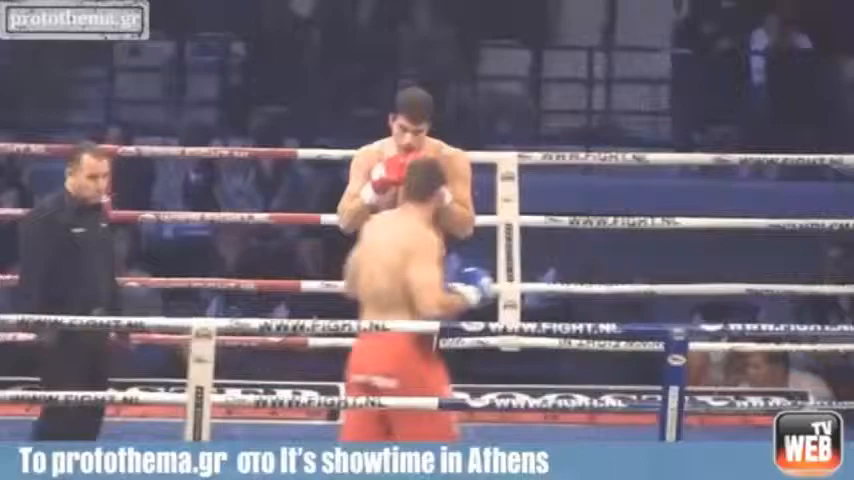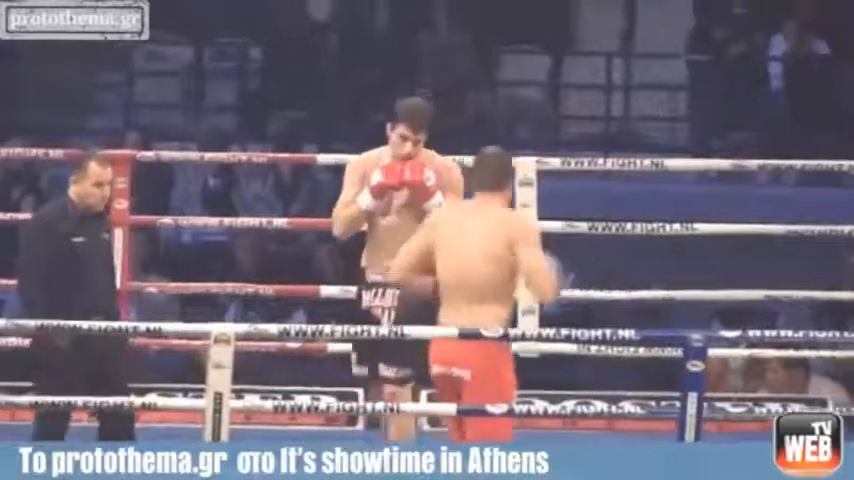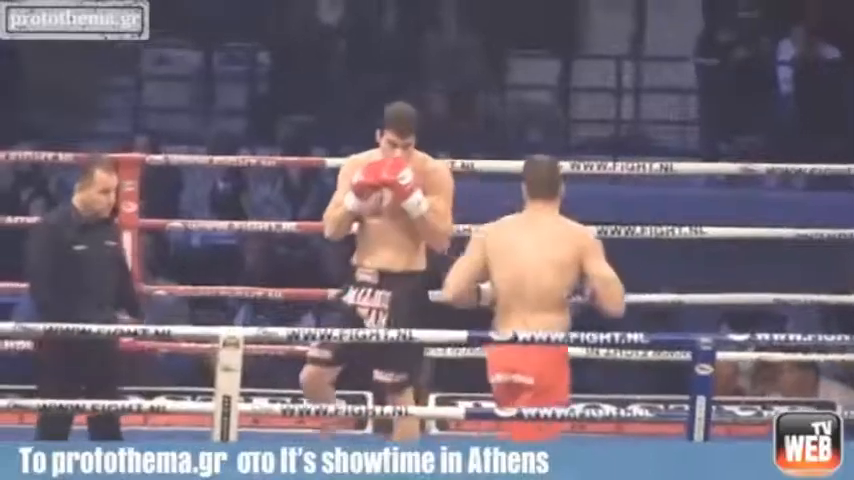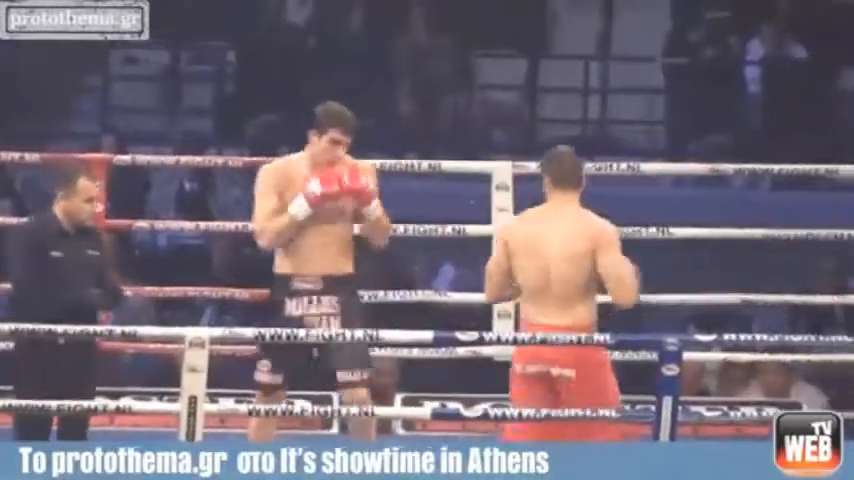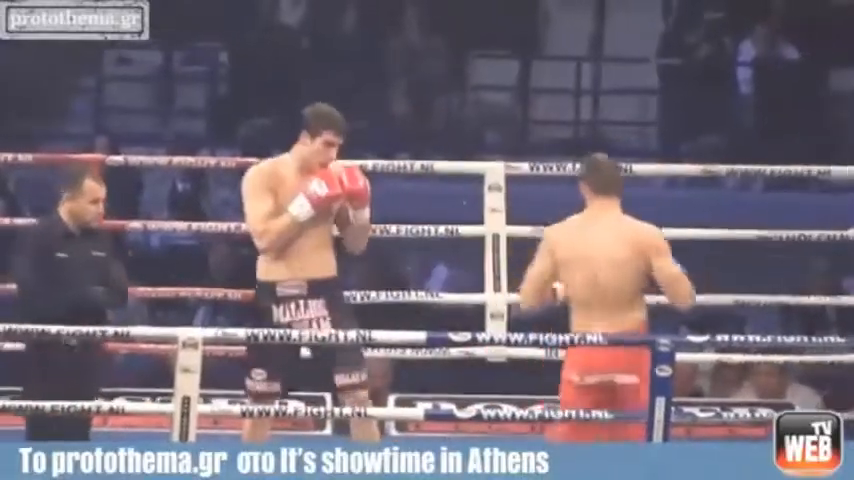
dt=0.3s
person 1, frame 1
left shoulder: (451, 160)
right shoulder: (367, 158)
left elbow: (465, 228)
right elbow: (346, 221)
left wrist: (439, 194)
right wrist: (373, 190)
person 1, frame 2
left shoulder: (444, 171)
right shoulder: (363, 165)
right elbow: (340, 228)
left wrist: (431, 197)
right wrist: (371, 195)
right hip: (374, 280)
left knee: (395, 391)
right knee: (371, 386)
person 1, frame 3
left shoulder: (434, 172)
right shoulder: (356, 166)
left elbow: (441, 240)
right elbow: (331, 230)
left wrist: (411, 196)
right wrist: (357, 196)
left hip: (404, 286)
right hip: (360, 280)
left knee: (398, 394)
right knee: (313, 378)
person 1, frame 4
left shoulder: (360, 173)
right shoulder: (276, 173)
left elbow: (380, 238)
right elbow: (265, 237)
left wrist: (369, 203)
right wrist: (305, 203)
left hip: (338, 290)
right hip: (290, 289)
left knee: (357, 396)
right knee: (267, 396)
person 1, frame 5
left shoulder: (340, 177)
right shoulder: (262, 175)
left elbow: (356, 245)
right elbow: (263, 239)
left wrist: (360, 206)
right wrist: (308, 202)
left hip: (325, 293)
right hip: (276, 296)
left knee: (357, 399)
right knee: (261, 403)
person 2, frame 1
left shoulder: (374, 225)
right shoulder: (422, 237)
left elbow: (353, 285)
right elbow: (432, 307)
right wrist: (471, 295)
left hip: (365, 351)
right hip: (407, 353)
person 2, frame 2
left shoulder: (441, 219)
right shoulder: (516, 226)
left elbow: (398, 273)
right elbow: (546, 292)
right wrist: (549, 276)
left hip: (443, 344)
right hip: (486, 349)
left knee: (464, 441)
person 2, frame 3
left shoulder: (491, 233)
right shoulder: (580, 237)
left elbow: (452, 293)
right elbow: (615, 306)
right wrist: (595, 290)
left hip: (502, 355)
right hip: (546, 357)
person 2, frame 4
left shoulder: (514, 227)
right shoulder: (598, 229)
left elbow: (492, 293)
right elbow: (626, 296)
right wrist: (629, 273)
left hip: (530, 346)
right hip: (579, 347)
left knee: (525, 444)
right knee: (604, 440)
person 2, frame 5
left shoulder: (557, 236)
right shoulder: (646, 236)
left elbow: (528, 301)
right elbow: (685, 299)
left hip: (585, 354)
right hip: (632, 353)
left knee: (567, 444)
person 3, frame 1
left shoulder: (98, 213)
right shoulder: (46, 216)
right elbow: (31, 277)
left wrist: (116, 313)
left hip: (96, 326)
right hip: (63, 330)
left knee: (92, 406)
right knee: (61, 408)
person 3, frame 2
left shoulder: (100, 221)
right shoulder: (46, 223)
right elbow: (30, 284)
left wrist: (113, 320)
right wrist: (49, 330)
left hip: (101, 332)
right hip: (63, 338)
left knee: (119, 411)
right knee: (54, 415)
person 3, frame 3
left shoulder: (108, 228)
right shoulder: (51, 229)
left elbow: (122, 278)
right elbow: (43, 291)
left wrist: (133, 306)
right wrist: (89, 317)
left hip: (103, 339)
right hip: (63, 342)
left knee: (107, 421)
right knee: (55, 422)
person 3, frame 4
left shoulder: (92, 238)
right shoulder: (30, 235)
left elbow: (108, 289)
right elbow: (27, 296)
left wrist: (109, 294)
right wrist: (80, 299)
left hip: (81, 347)
right hip: (39, 348)
left knee: (76, 428)
right knee: (32, 428)
person 3, frame 5
left shoulder: (101, 238)
right shoulder: (37, 237)
left elbow: (119, 293)
right elbow: (33, 296)
left wrist: (112, 289)
right wrist: (85, 295)
left hip: (87, 348)
right hip: (48, 350)
left knee: (77, 430)
right knee: (44, 431)
